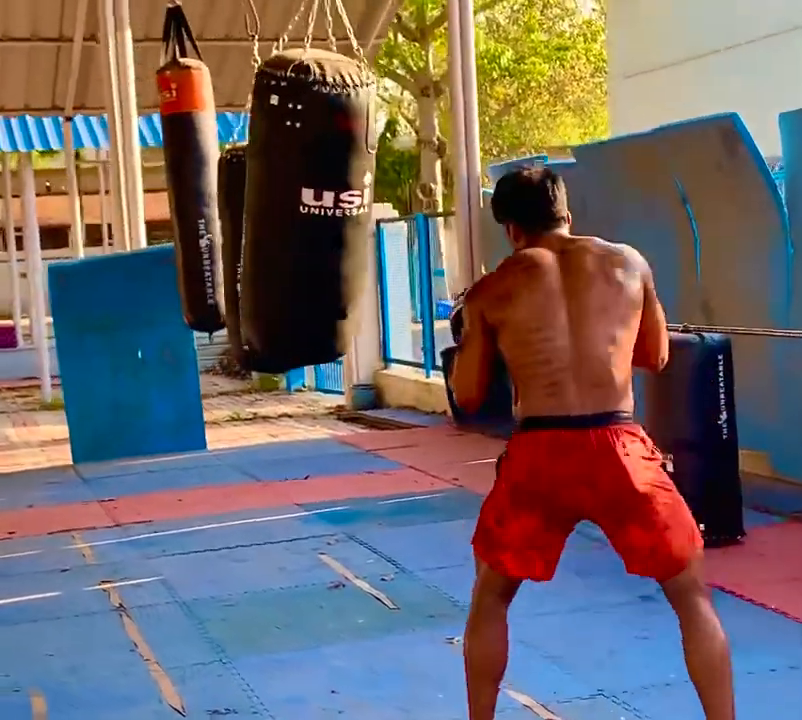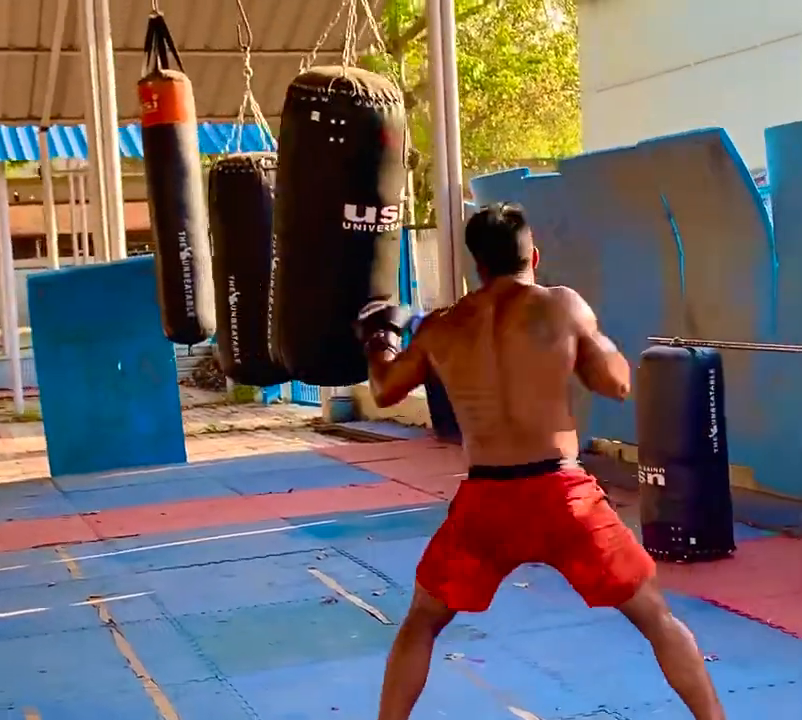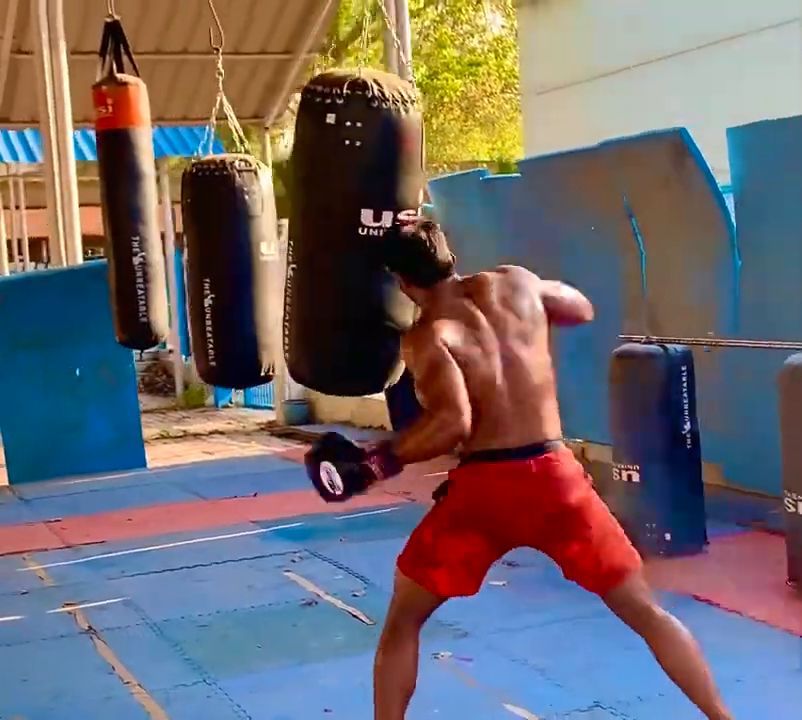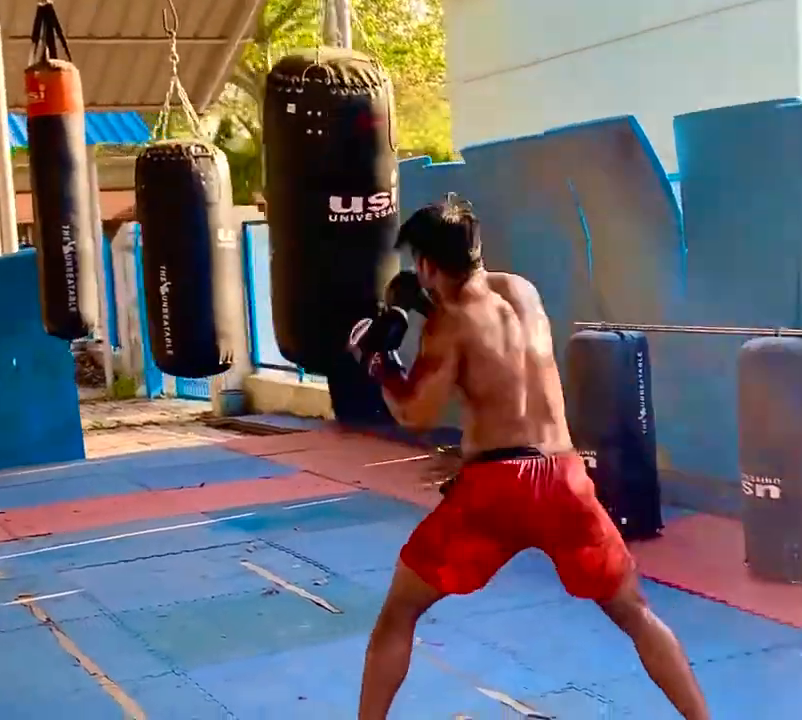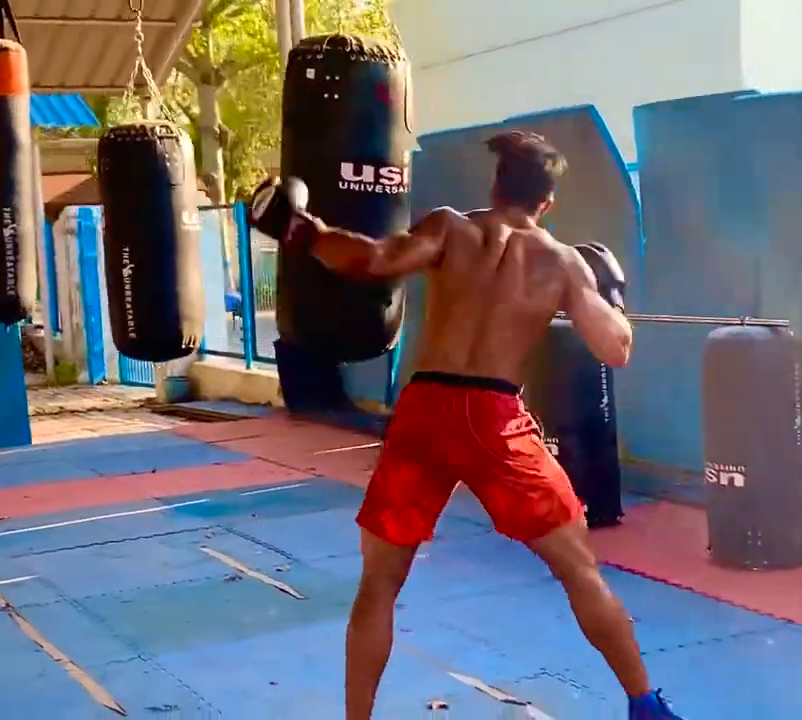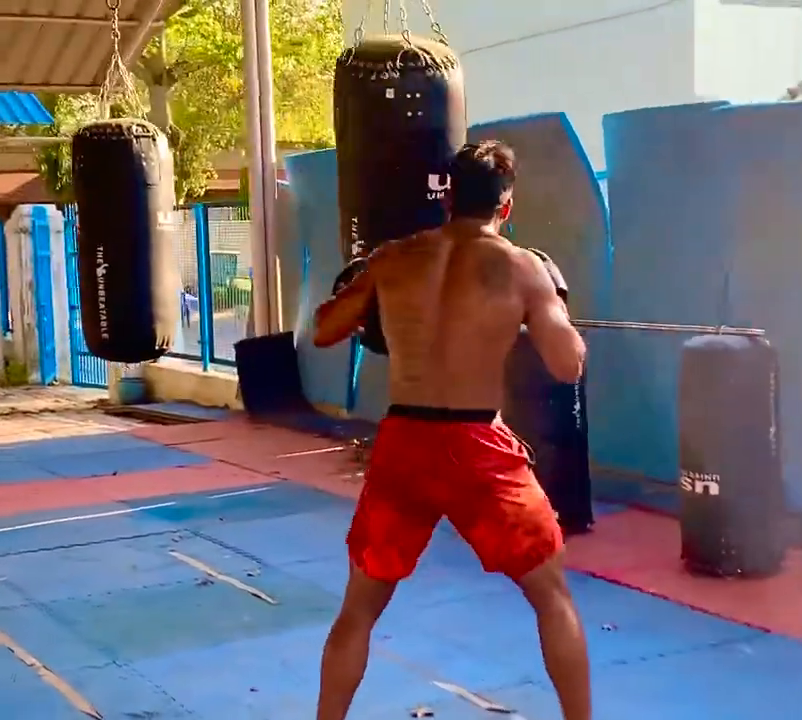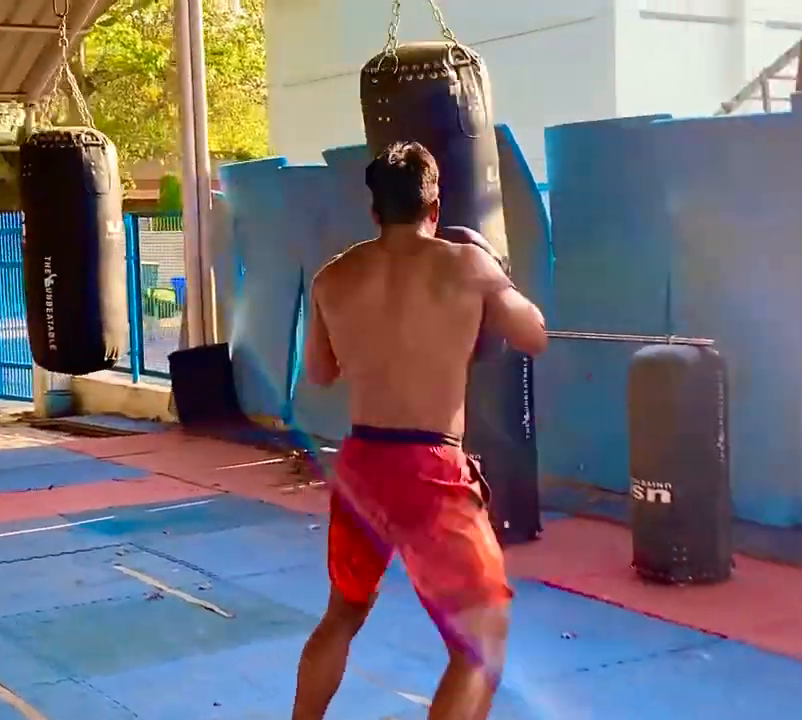
dt=0.3s
person 1, frame 1
left shoulder: (490, 290)
right shoulder: (627, 262)
left elbow: (468, 395)
right elbow: (656, 356)
left wrist: (469, 334)
left hip: (538, 457)
right hip: (619, 452)
left knee: (490, 596)
right knee: (693, 597)
person 1, frame 2
left shoulder: (437, 329)
right shoulder: (563, 306)
left elbow: (385, 393)
right elbow: (617, 383)
left wrist: (380, 337)
left hip: (486, 504)
right hip: (565, 497)
left knee: (421, 624)
right knee: (656, 617)
person 1, frame 3
left shoulder: (429, 334)
right shoulder: (515, 283)
left elbow: (455, 425)
right elbow: (582, 310)
left wrist: (372, 463)
left hip: (484, 489)
right hip: (557, 477)
left knee: (402, 621)
right knee: (644, 610)
person 1, frame 4
left shoulder: (450, 318)
right shoulder: (521, 291)
left elbow: (418, 416)
left wrist: (381, 367)
left hip: (495, 486)
right hip: (566, 482)
left knee: (399, 610)
right knee: (632, 613)
person 1, frame 5
left shoulder: (450, 228)
right shoulder: (563, 261)
left elbow: (372, 262)
right elbow: (616, 351)
left wrist: (299, 227)
right wrist: (611, 289)
left hip: (428, 415)
right hip: (499, 424)
left knee: (378, 584)
right knee: (578, 568)
person 1, frame 6
left shoulder: (391, 257)
right shoulder: (520, 267)
left elbow: (324, 332)
right elbow: (568, 365)
left wrist: (347, 286)
right wrist: (552, 292)
left hip: (399, 446)
right hip: (476, 450)
left knee: (359, 609)
right knee: (552, 593)
person 1, frame 7
left shoulder: (332, 278)
right shoulder: (468, 264)
right elbow: (534, 340)
left hip: (358, 467)
right hip: (428, 475)
left knee: (343, 616)
right knee: (480, 648)
